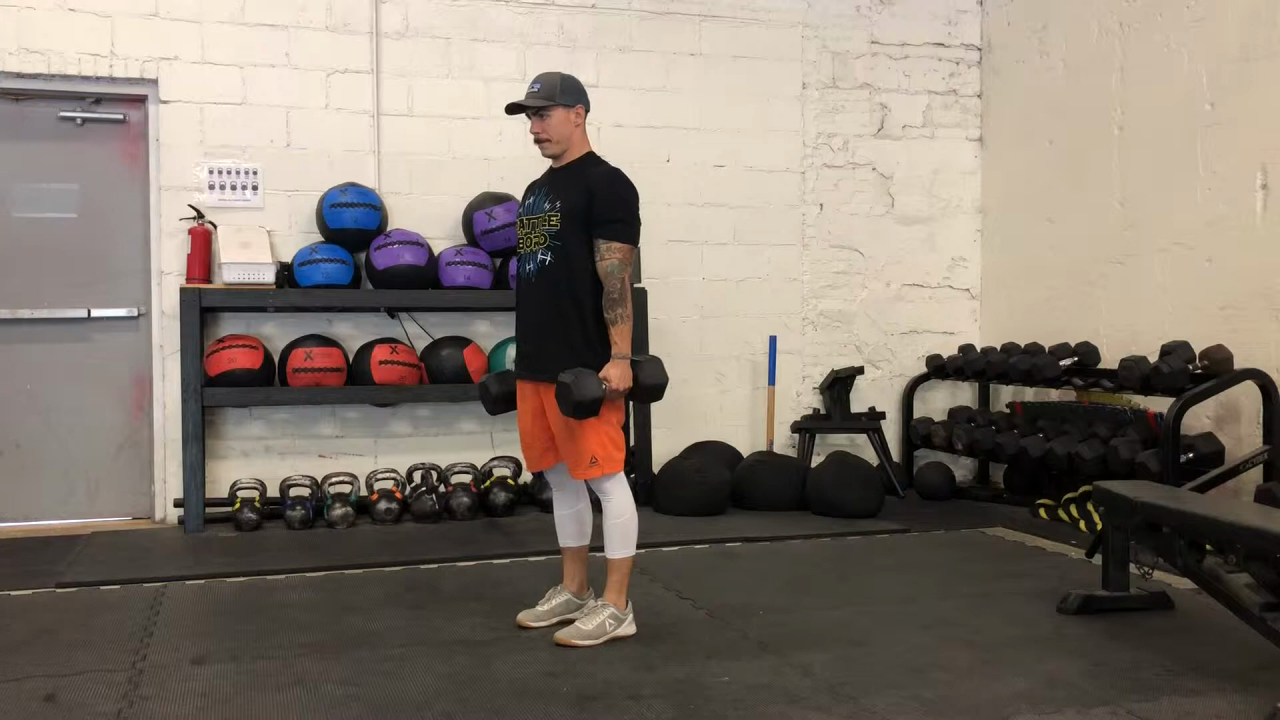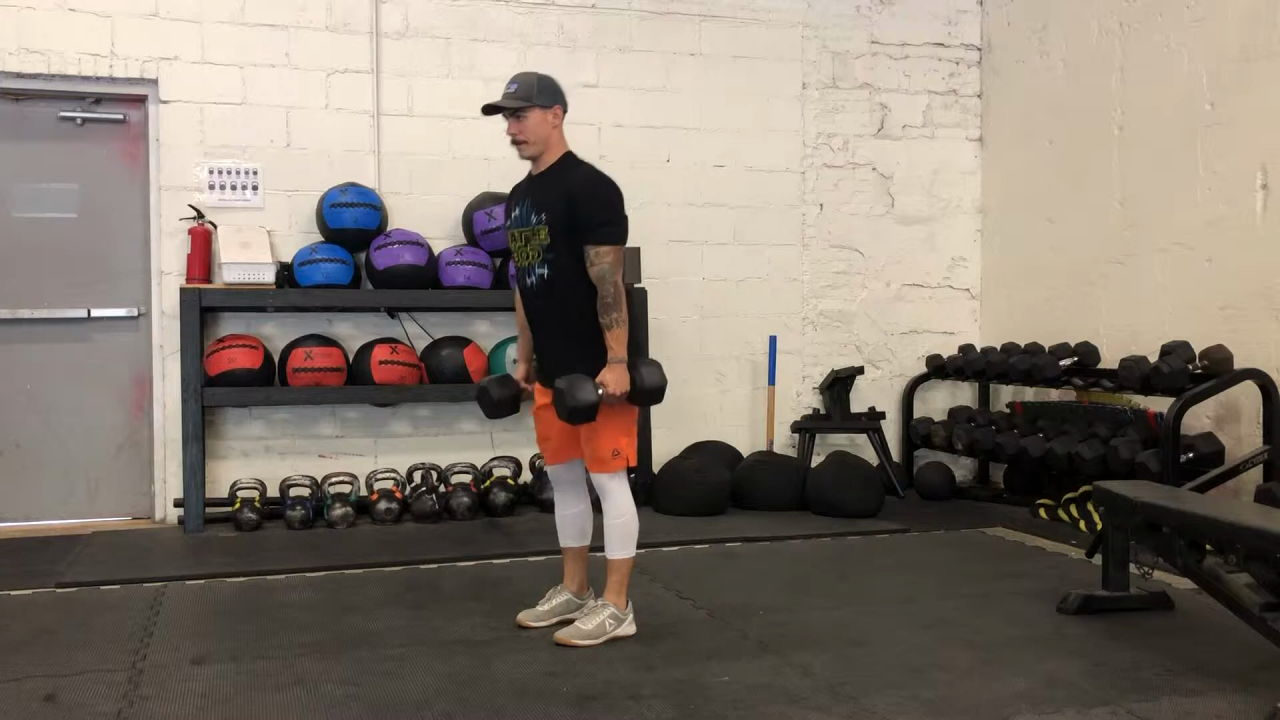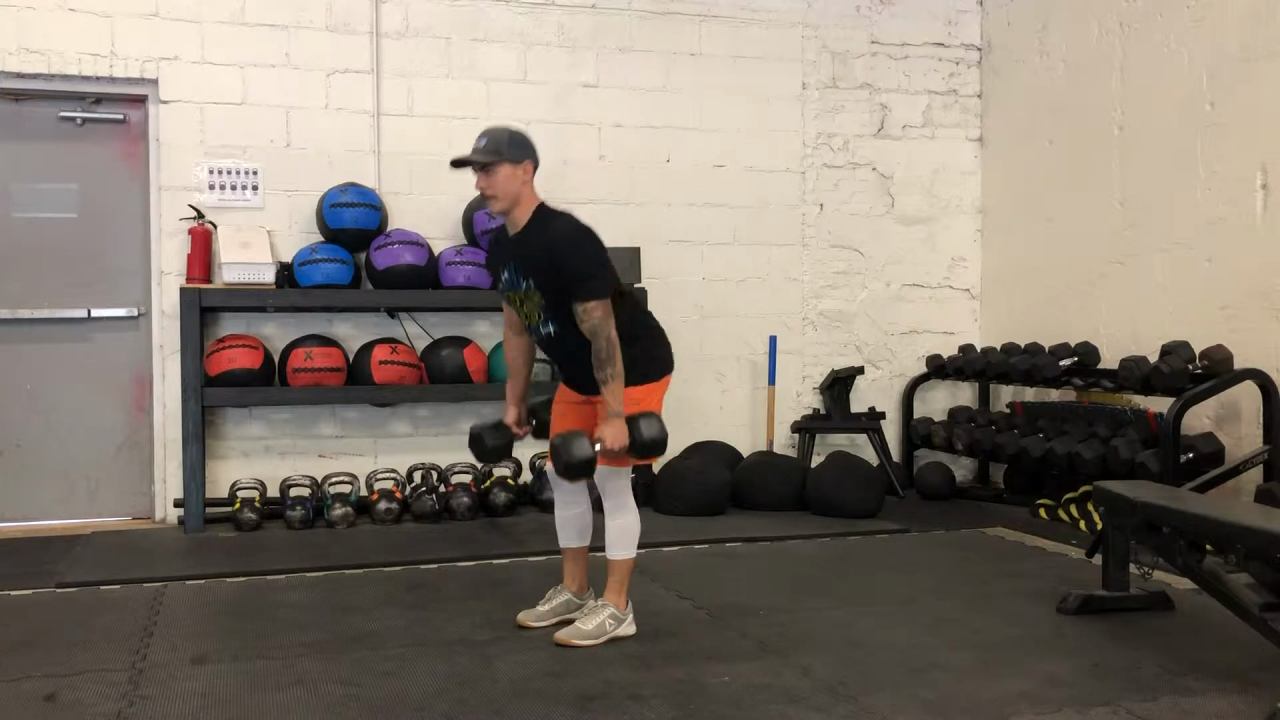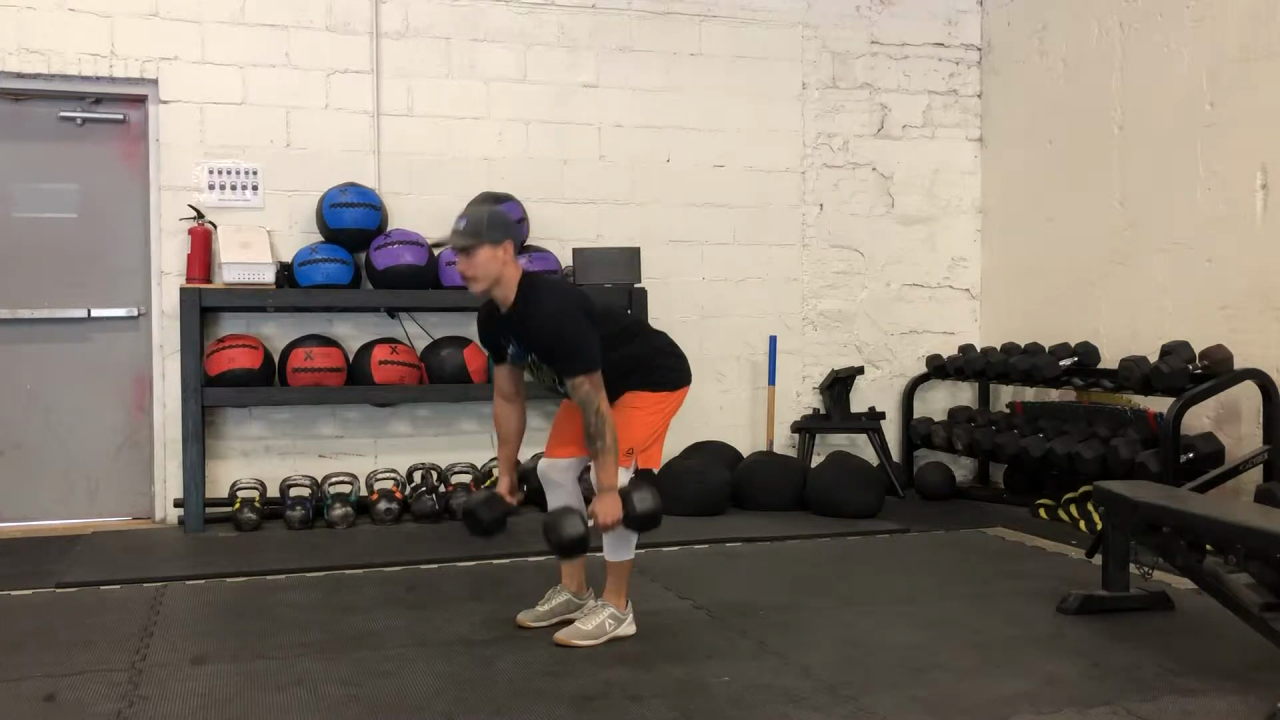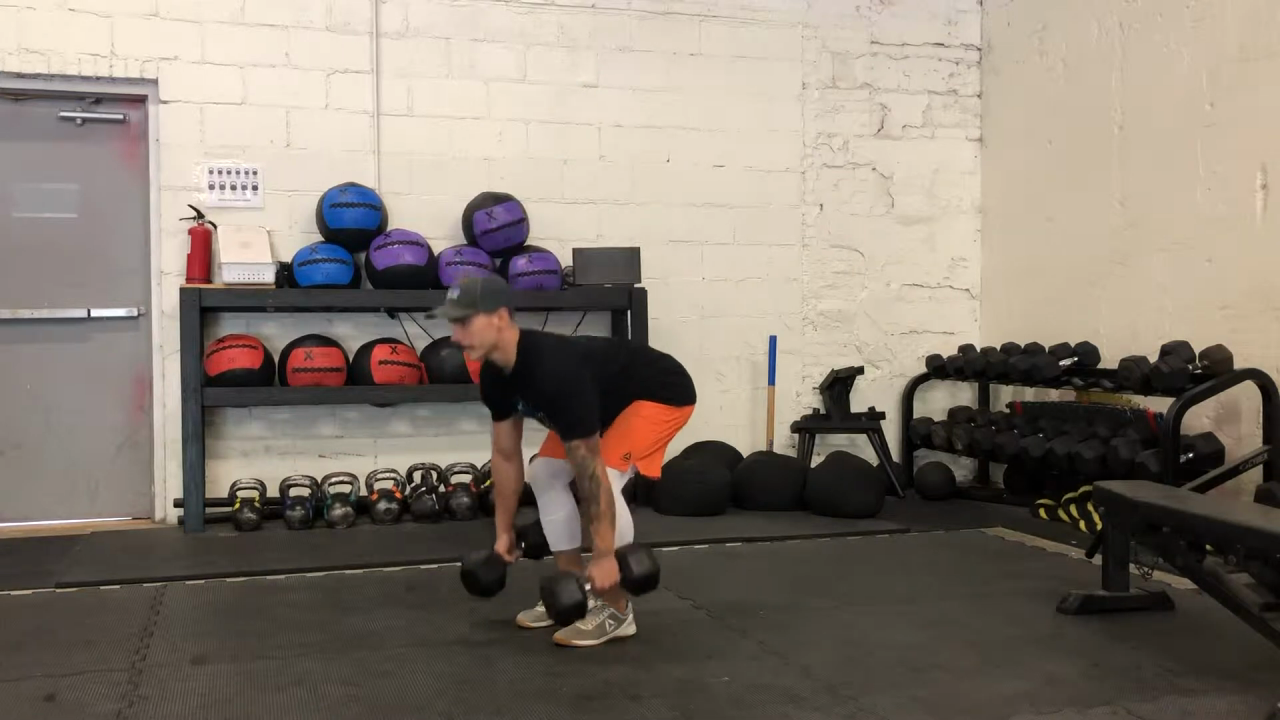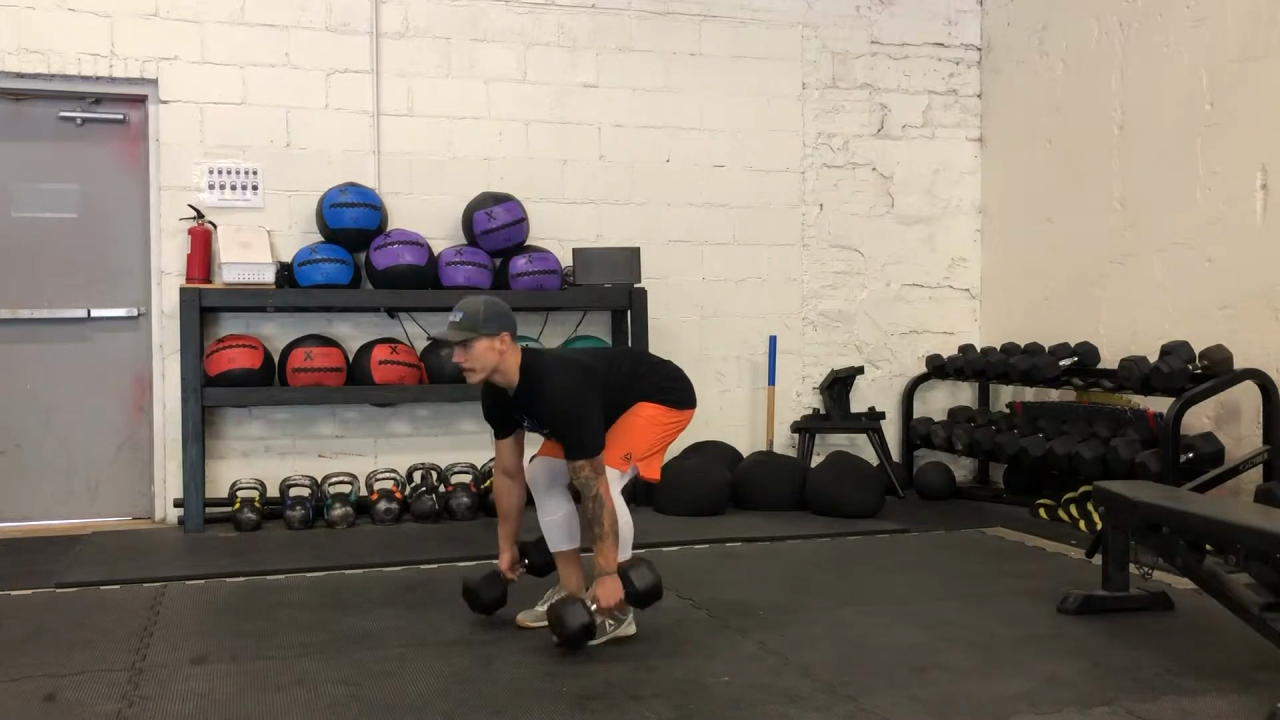
dt=0.3s
person 1, frame 1
left shoulder: (605, 184)
right shoulder: (537, 190)
left elbow: (615, 278)
left wrist: (620, 358)
right wrist: (525, 359)
left hip: (585, 366)
right hip: (537, 365)
left knee: (604, 477)
right knee: (560, 477)
left ankle: (616, 607)
right ankle: (573, 591)
person 1, frame 2
left shoulder: (588, 186)
right shoulder: (520, 196)
left elbow: (609, 280)
left wrist: (617, 363)
right wrist: (525, 358)
left hip: (595, 368)
right hip: (554, 367)
left knee: (606, 475)
right knee: (564, 475)
left ankle: (616, 607)
right ankle: (573, 591)
person 1, frame 3
left shoulder: (566, 239)
right shoulder: (500, 248)
left elbow: (603, 332)
right elbow: (516, 331)
left wrist: (615, 417)
right wrist: (514, 403)
left hip: (636, 364)
right hip: (578, 372)
left knee: (610, 473)
right knee: (562, 471)
left ankle: (616, 608)
right ankle: (573, 592)
person 1, frame 4
left shoulder: (555, 310)
right shoulder: (492, 319)
left elbow: (595, 406)
right elbow: (508, 398)
left wrist: (608, 492)
right wrist: (506, 472)
left hip: (653, 376)
right hip: (597, 382)
left knee: (612, 478)
right knee: (555, 469)
left ankle: (616, 608)
right ankle: (573, 591)
person 1, frame 5
left shoulder: (556, 371)
right shoulder: (496, 376)
left elbow: (590, 471)
right elbow: (506, 457)
left wrist: (603, 558)
right wrist: (504, 532)
left hip: (661, 393)
right hip: (607, 395)
left knee: (604, 476)
right knee: (544, 473)
left ankle: (614, 609)
person 1, frame 6
left shoulder: (560, 390)
right shoulder: (497, 394)
left elbow: (594, 490)
right elbow: (508, 474)
left wrist: (608, 574)
right wrist: (507, 547)
left hip: (661, 398)
right hip: (610, 399)
left knee: (605, 477)
right knee: (542, 474)
left ankle: (615, 611)
right ankle: (571, 590)
